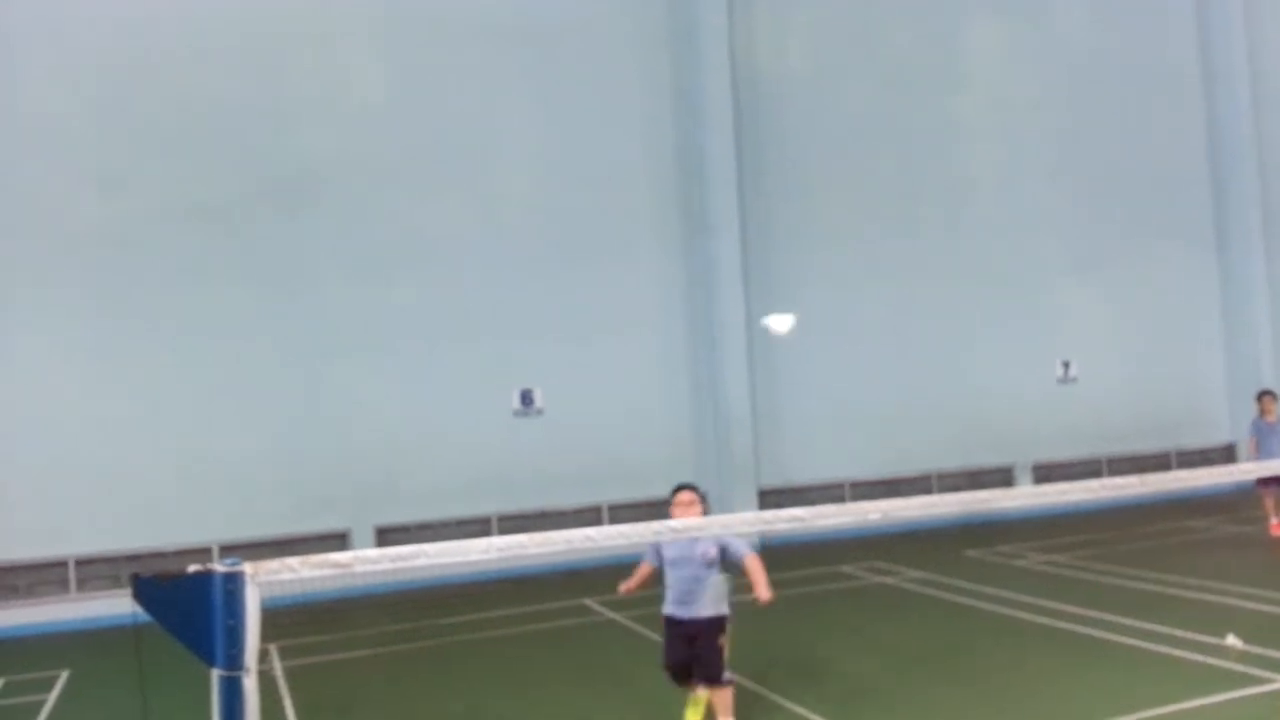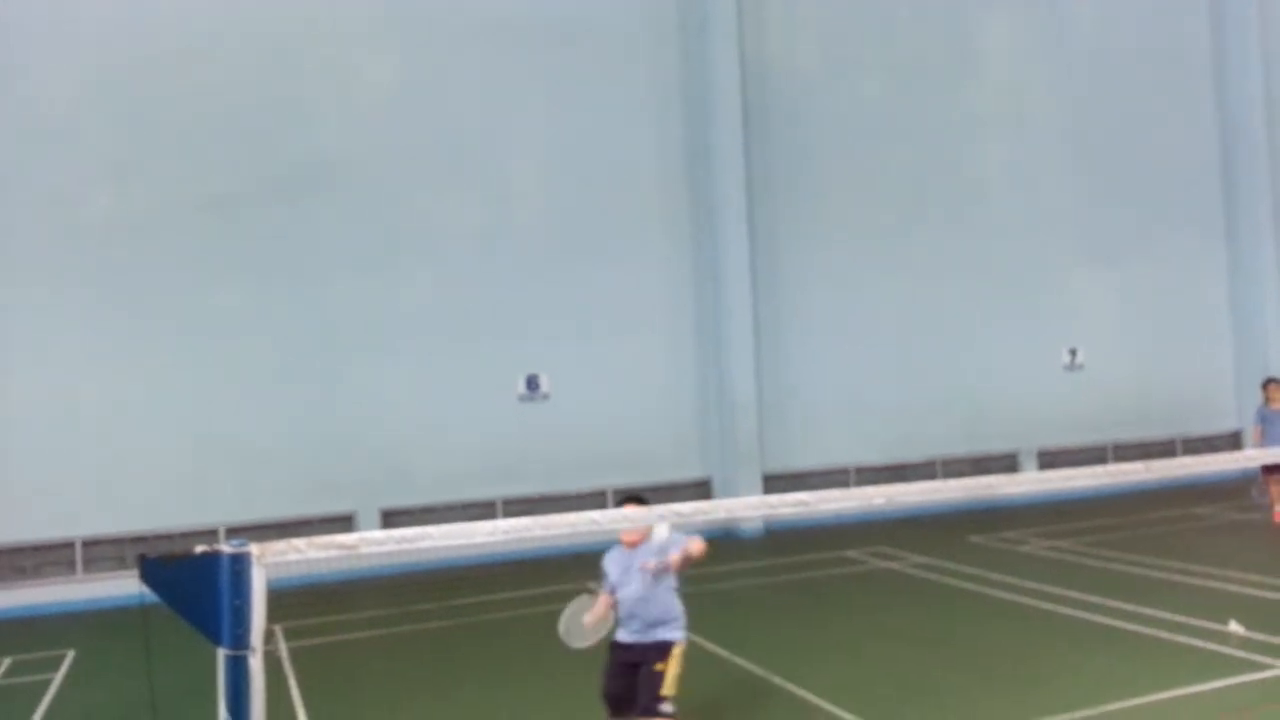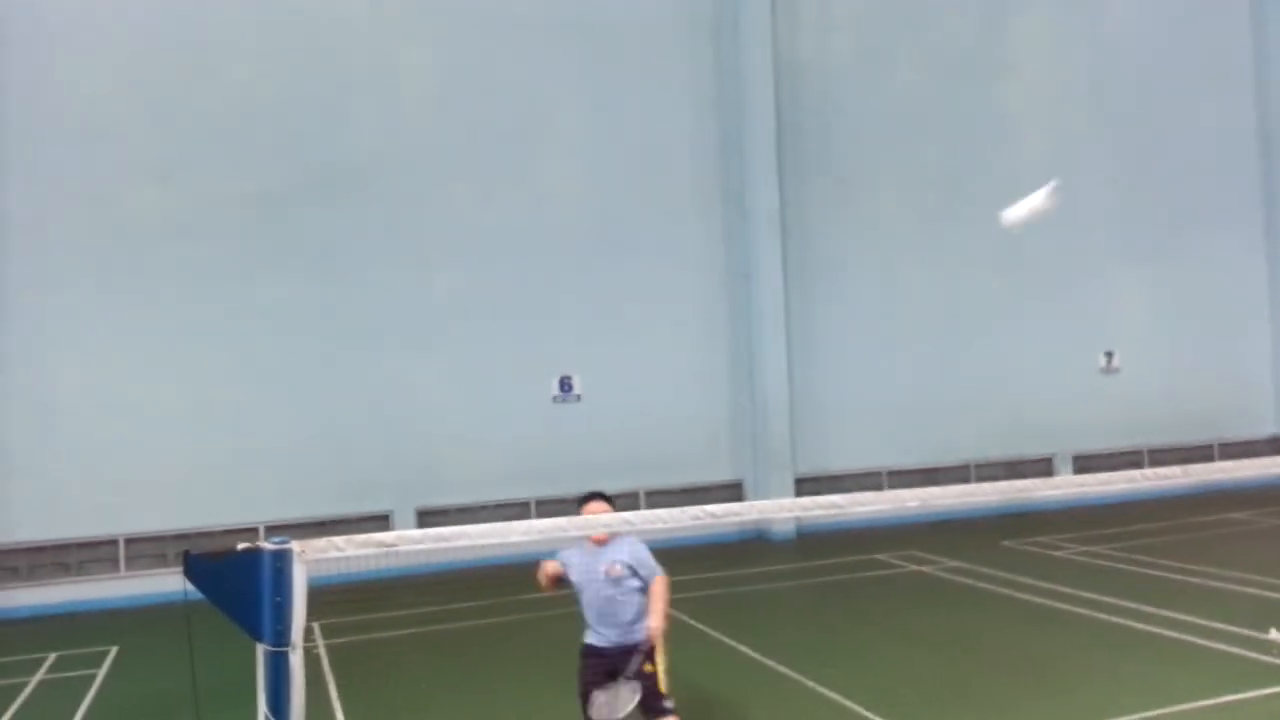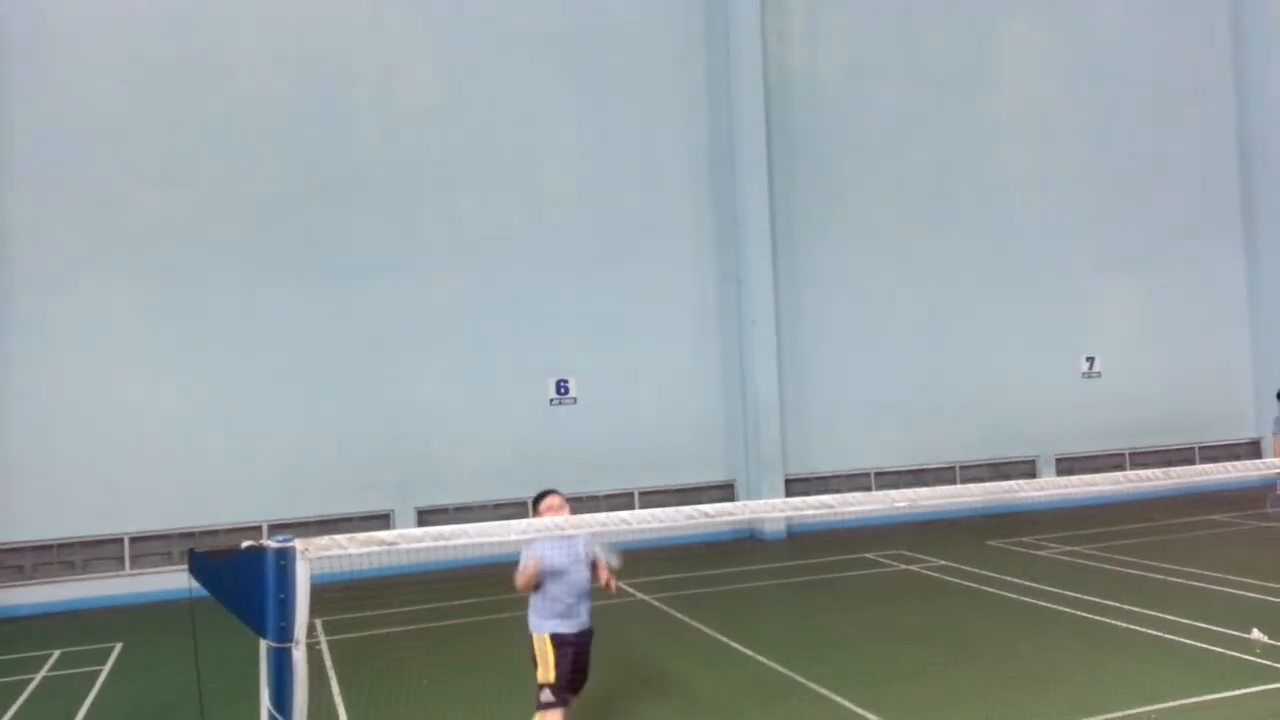
dt=0.4s
person 1, frame 1
left shoulder: (717, 535)
right shoulder: (663, 539)
left elbow: (749, 557)
right elbow: (649, 564)
left wrist: (762, 587)
right wrist: (633, 583)
left hip: (712, 615)
right hip: (675, 616)
left knee: (714, 673)
right knee: (677, 665)
right ankle: (696, 695)
person 1, frame 2
left shoulder: (662, 542)
right shoulder: (610, 558)
left elbow: (697, 545)
left wrist: (683, 554)
right wrist: (596, 613)
left hip: (663, 638)
right hip: (625, 640)
right knee: (615, 699)
person 1, frame 3
left shoulder: (631, 546)
right shoulder: (573, 556)
left elbow: (658, 580)
right elbow: (549, 584)
left wrist: (657, 617)
right wrist: (547, 572)
left hip: (640, 639)
right hip: (598, 643)
person 1, frame 4
left shoulder: (582, 537)
right shoulder: (536, 547)
left elbow: (596, 560)
right elbow: (522, 586)
left wrist: (606, 578)
right wrist: (529, 572)
left hip: (580, 625)
right hip: (548, 628)
left knee: (575, 683)
right knee: (552, 689)
